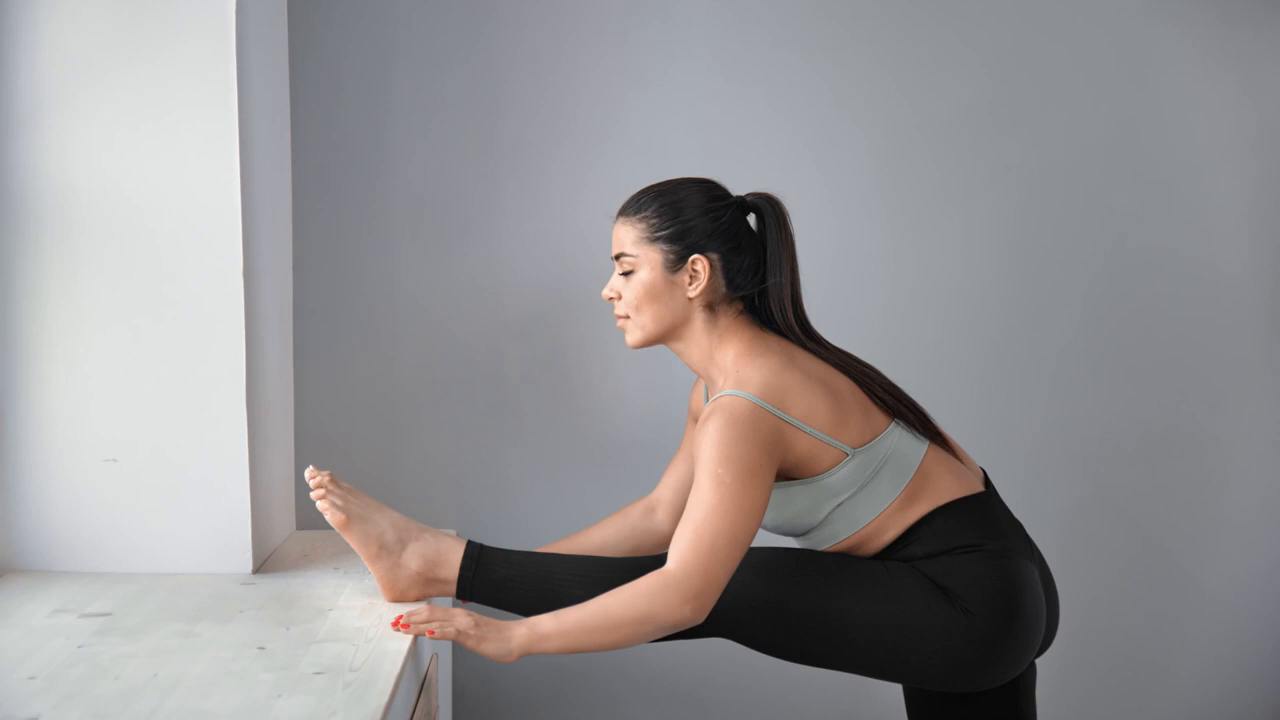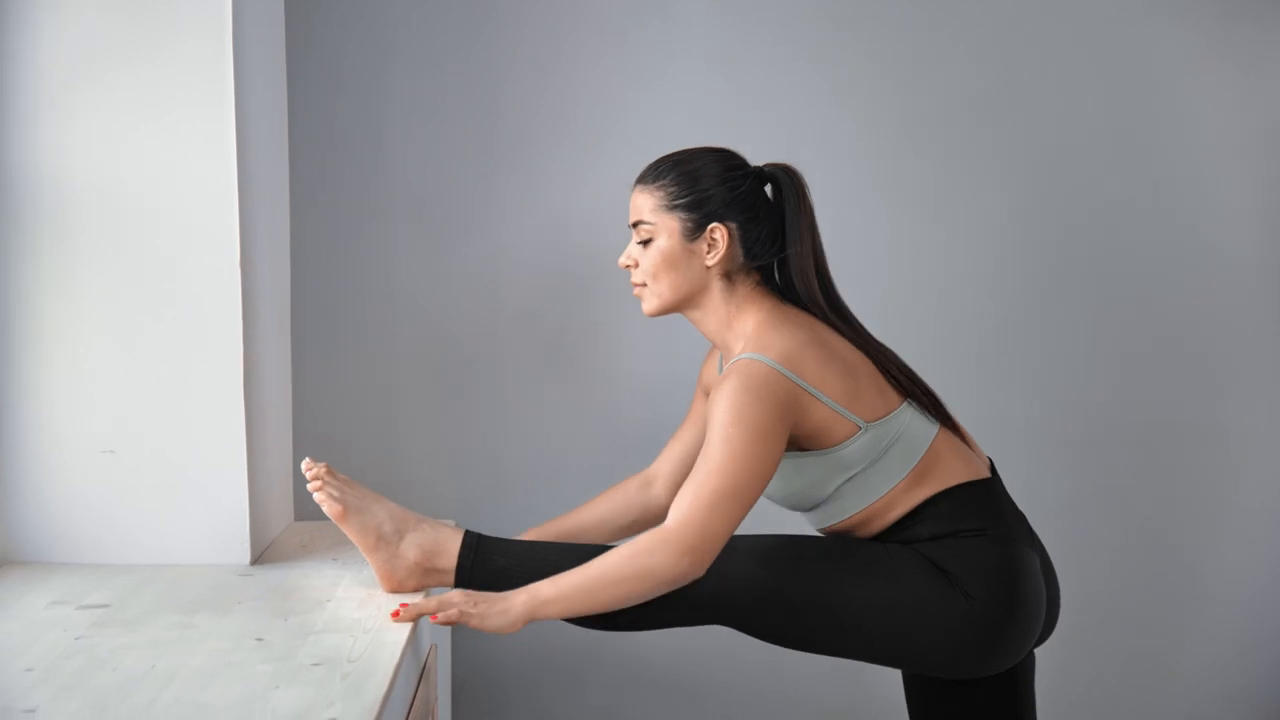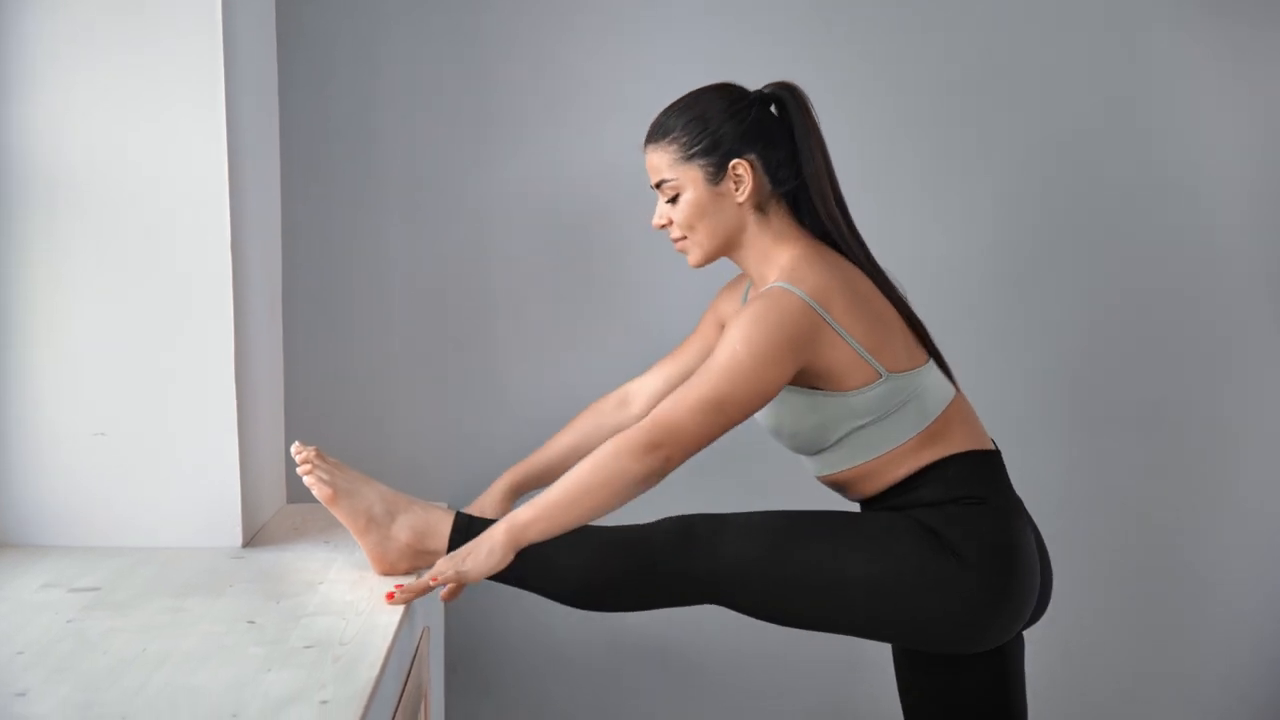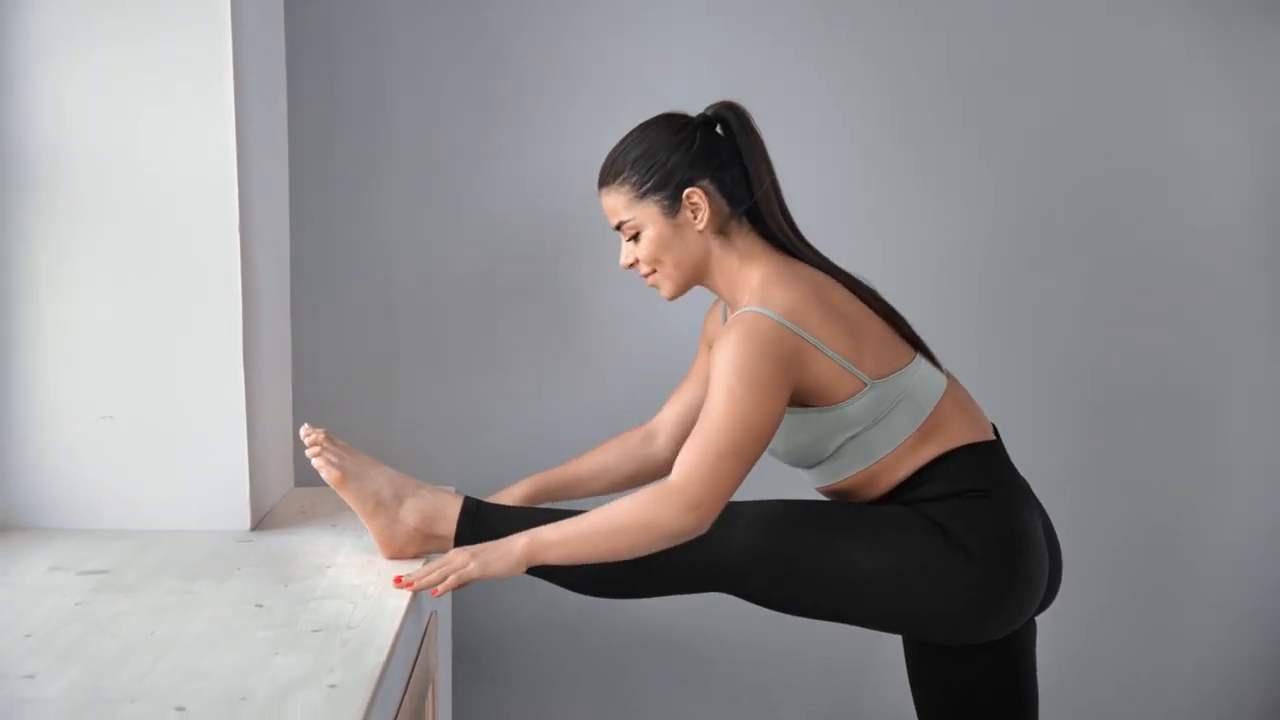
dt=0.5s
person 1, frame 1
left shoulder: (747, 403)
right shoulder: (734, 370)
left elbow: (683, 597)
right elbow: (661, 516)
left wrist: (516, 636)
right wrist: (522, 567)
left hip: (967, 601)
right hip: (982, 595)
person 1, frame 2
left shoulder: (761, 370)
right shoulder: (742, 348)
left elbow: (680, 551)
right elbow: (658, 490)
left wrist: (514, 603)
right wrist: (519, 552)
left hip: (967, 585)
right hip: (981, 580)
left knee: (721, 580)
left ankle: (437, 555)
person 1, frame 3
left shoulder: (788, 305)
right shoulder: (757, 290)
left elbow: (652, 449)
right elbow: (635, 404)
left wrist: (504, 538)
right wrist: (506, 486)
left hip: (959, 553)
right hip: (963, 555)
left knee: (700, 556)
left ankle: (425, 536)
person 1, frame 4
left shoulder: (765, 326)
right shoulder: (745, 306)
left elbow: (687, 507)
right elbow: (659, 443)
left wrist: (519, 547)
right wrist: (524, 494)
left hip: (966, 546)
right hip: (976, 545)
left knee: (712, 549)
